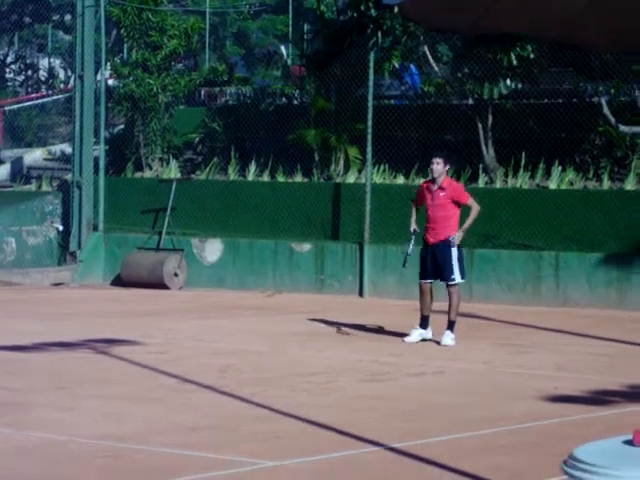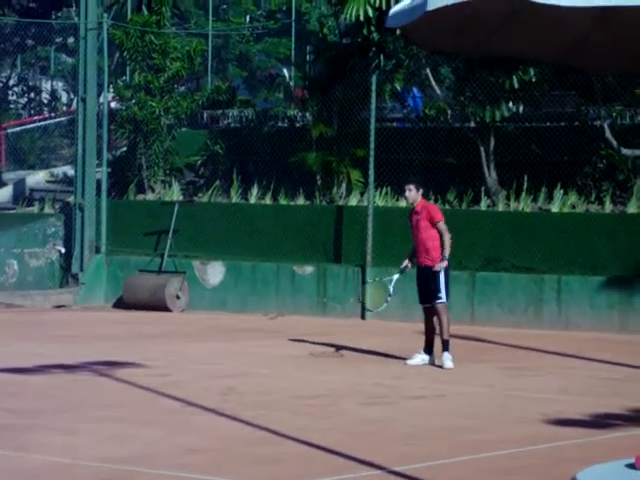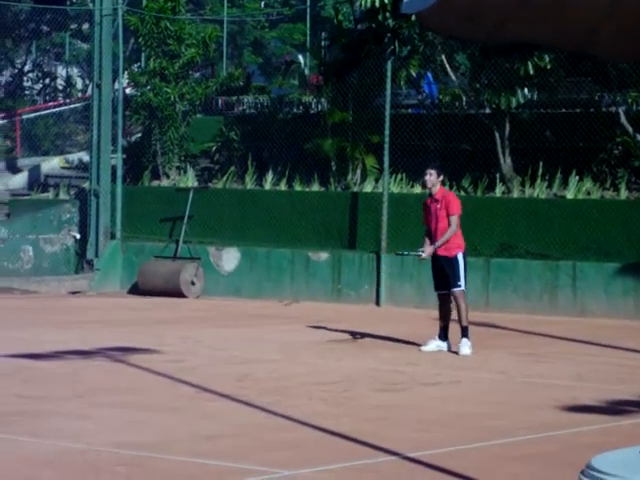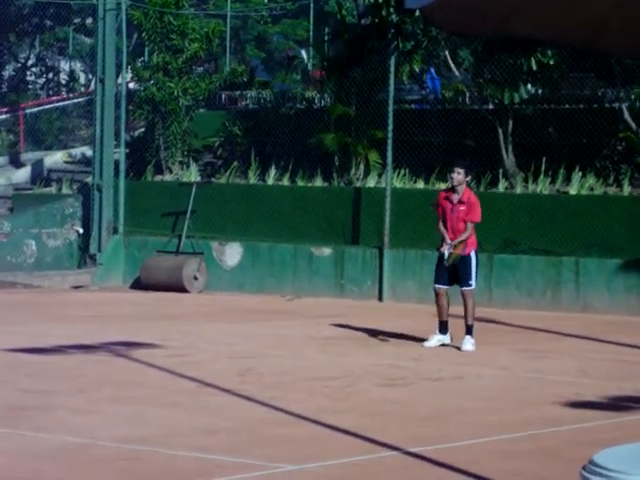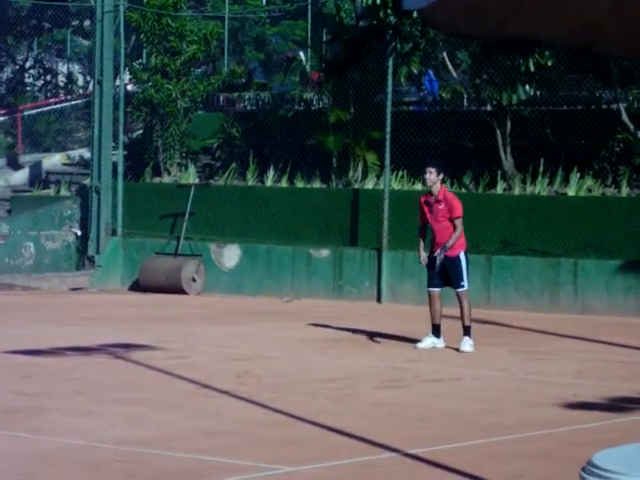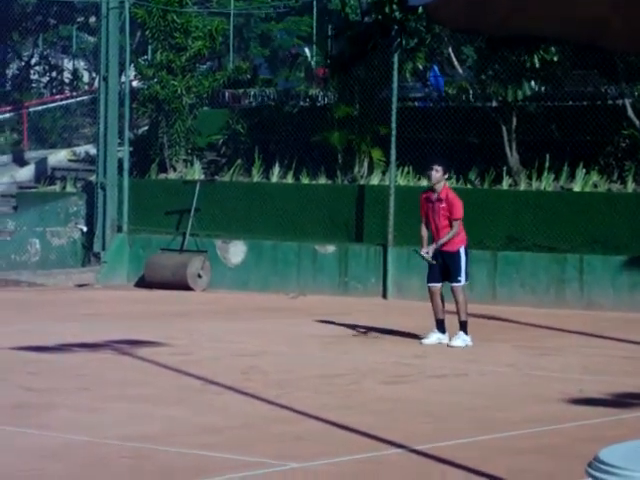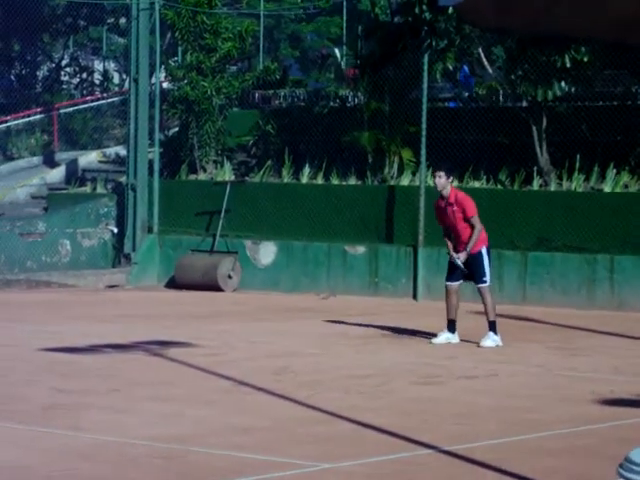
dt=0.7s
person 1, frame 1
left shoulder: (454, 188)
right shoulder: (424, 187)
left elbow: (475, 208)
right elbow: (416, 203)
left wrist: (461, 230)
right wrist: (413, 220)
left hip: (447, 243)
right hip: (429, 242)
left knee: (452, 286)
right knee: (424, 285)
left ankle: (450, 331)
right ankle: (423, 328)
person 1, frame 2
left shoulder: (430, 209)
right shoulder: (413, 213)
left elbow: (446, 234)
left wrist: (444, 258)
right wrist: (410, 259)
left hip: (436, 266)
right hip: (422, 266)
left knee: (440, 306)
right knee: (427, 309)
left ankle: (446, 352)
right ankle: (427, 353)
person 1, frame 3
left shoulder: (450, 198)
right shoulder: (427, 202)
left elbow: (453, 227)
left wrist: (434, 246)
right wrist: (427, 244)
left hip: (453, 252)
right hip: (437, 254)
left knee: (458, 293)
right knee: (442, 296)
left ankle: (465, 339)
right ankle: (442, 339)
person 1, frame 4
left shoulder: (472, 201)
right shoulder: (442, 196)
left elbow: (469, 231)
right elbow: (441, 222)
left wrist: (453, 244)
right wrist: (446, 239)
left hip: (466, 251)
right hip: (447, 249)
left knee: (467, 292)
right knee: (439, 290)
left ankle: (469, 336)
right ankle: (443, 333)
person 1, frame 5
left shoulder: (450, 199)
right shoulder: (423, 200)
left elbow: (459, 229)
left wrist: (445, 248)
right wrist: (421, 247)
left hip: (455, 252)
right hip: (436, 252)
left knee: (461, 293)
right knee: (433, 293)
left ankle: (467, 337)
right ankle: (436, 336)
person 1, frame 6
left shoulder: (452, 198)
right shoulder: (425, 197)
left elbow: (456, 229)
left wrist: (435, 245)
right wrist: (425, 245)
left hip: (455, 248)
right hip: (436, 248)
left knee: (457, 288)
right knee: (434, 288)
left ankle: (463, 334)
right ankle: (440, 332)
person 1, frame 7
left shoulder: (463, 199)
right shoulder: (439, 204)
left elbow: (477, 227)
left wrist: (466, 252)
right wrist: (451, 250)
left hip: (477, 247)
right hip: (459, 250)
left knee: (483, 288)
right knee: (450, 287)
left ankle: (493, 333)
right ankle: (451, 331)
